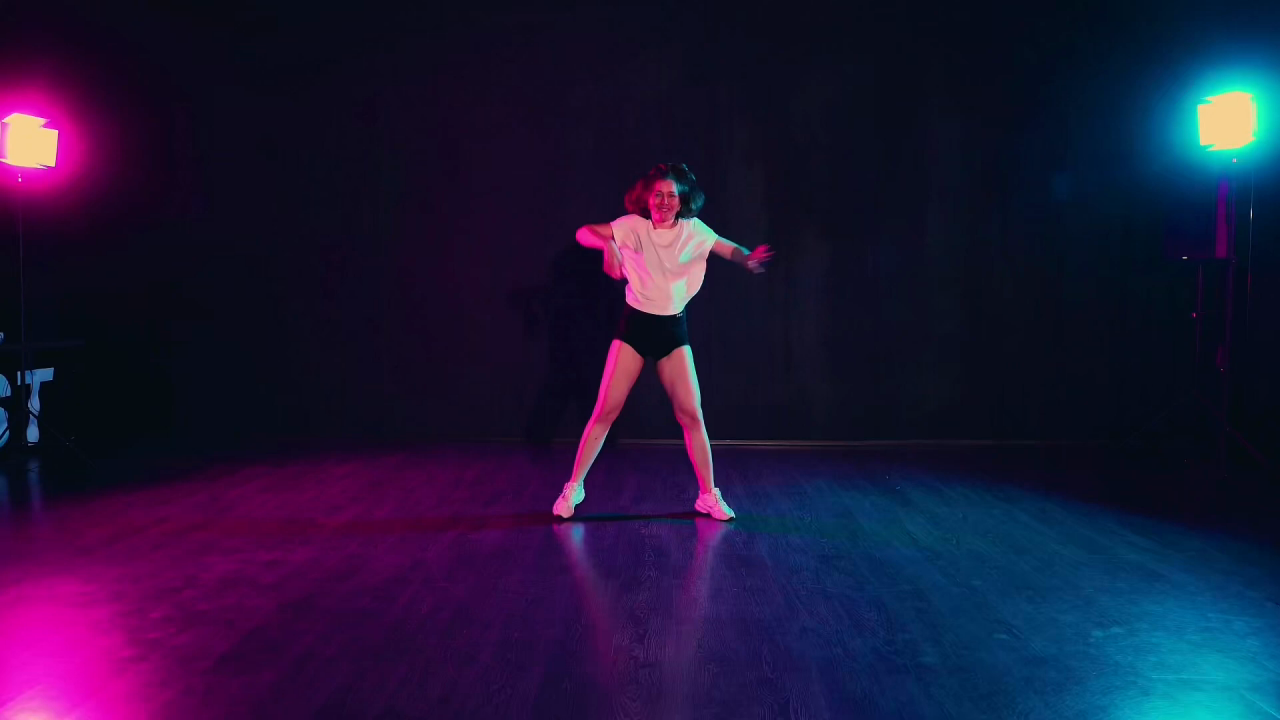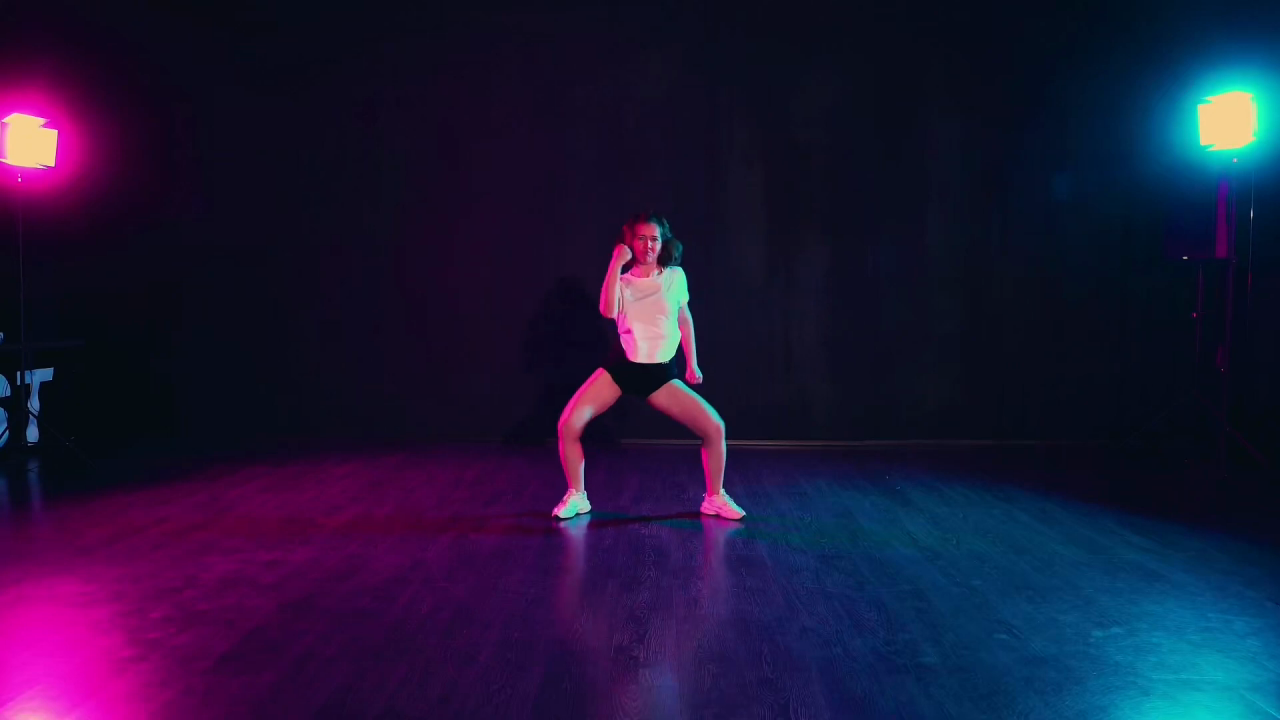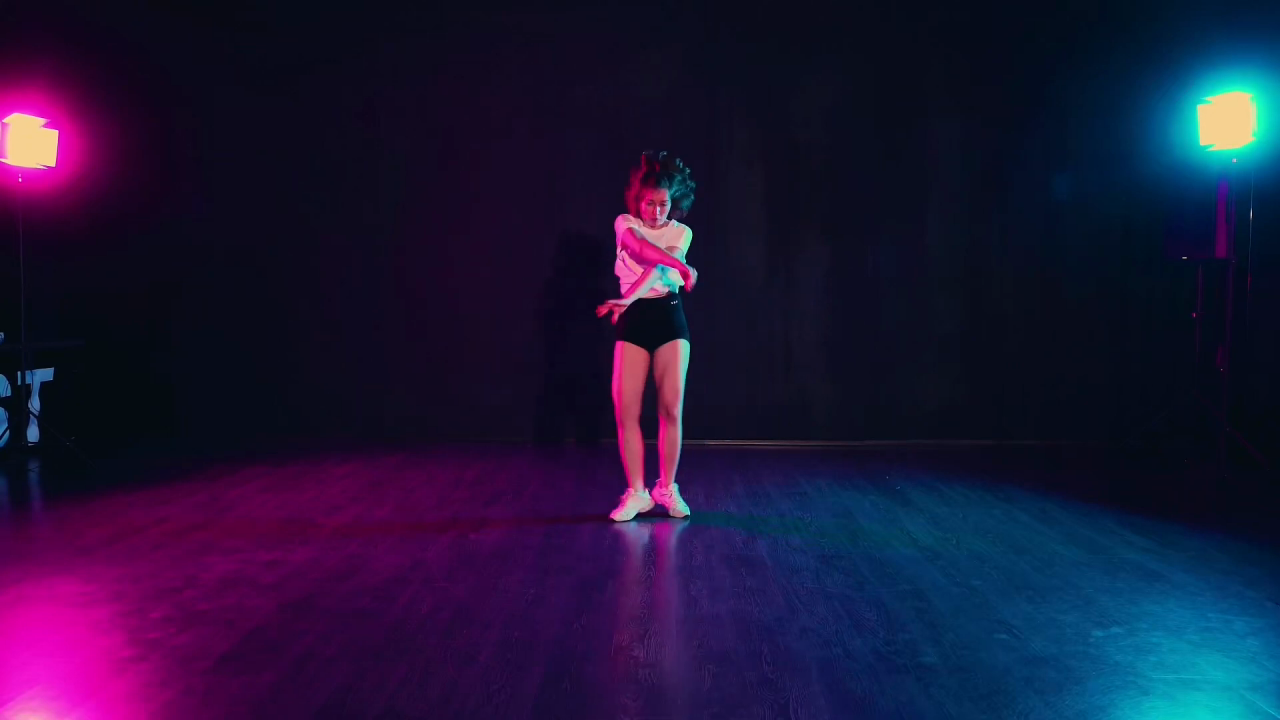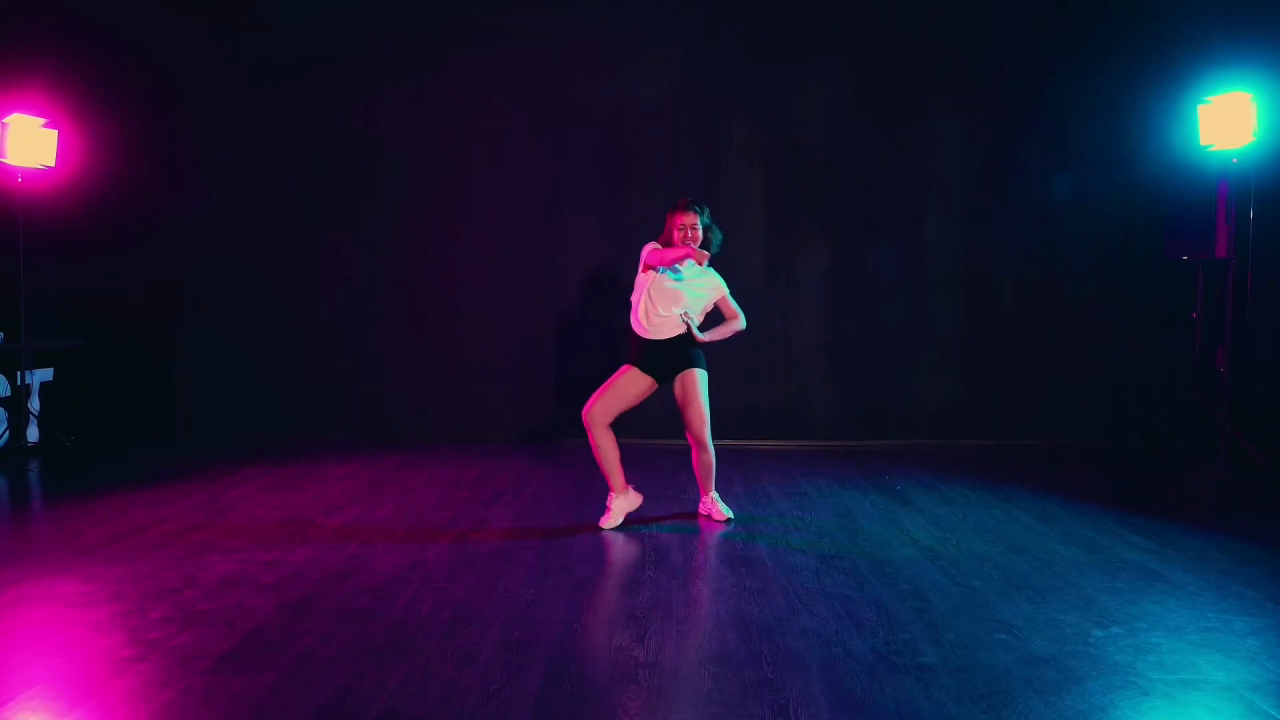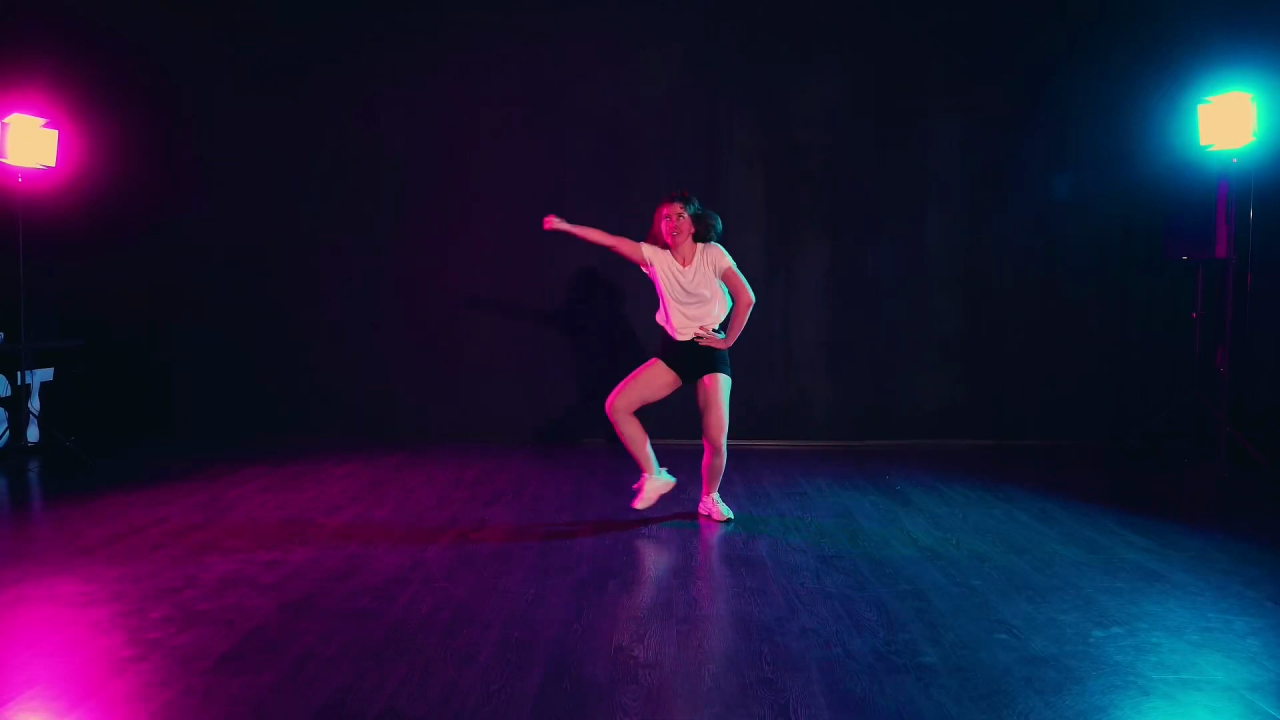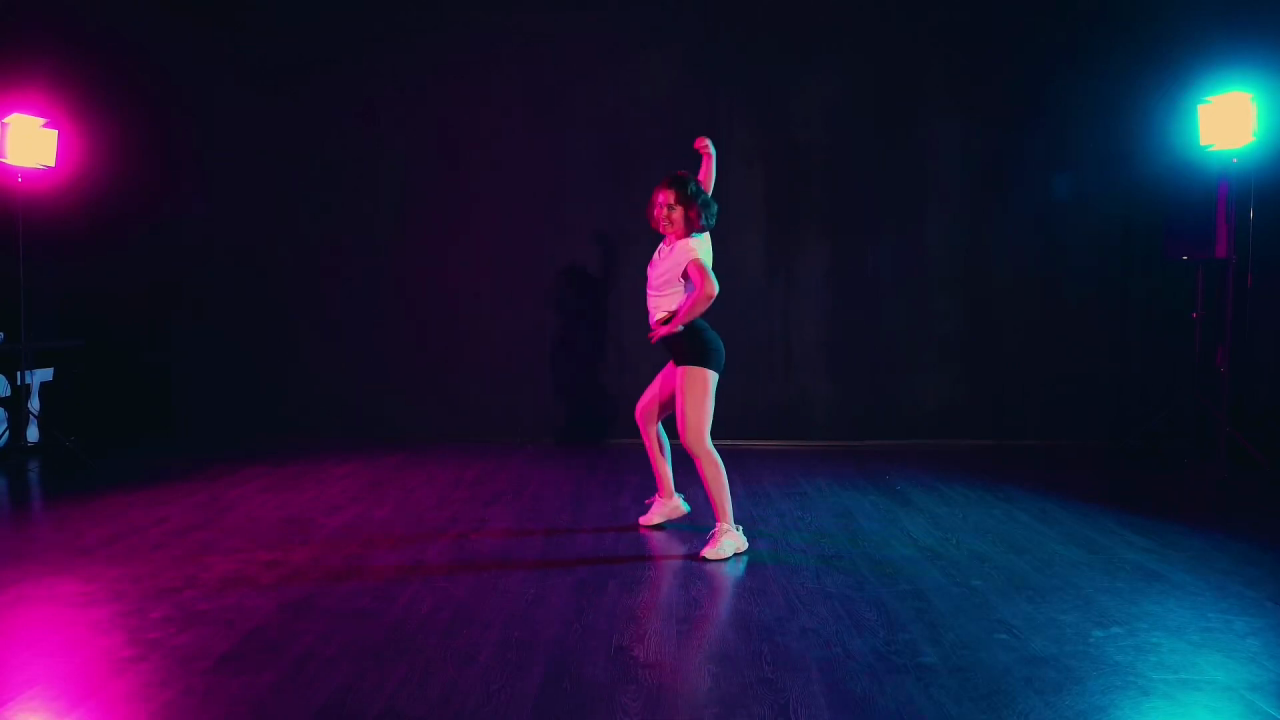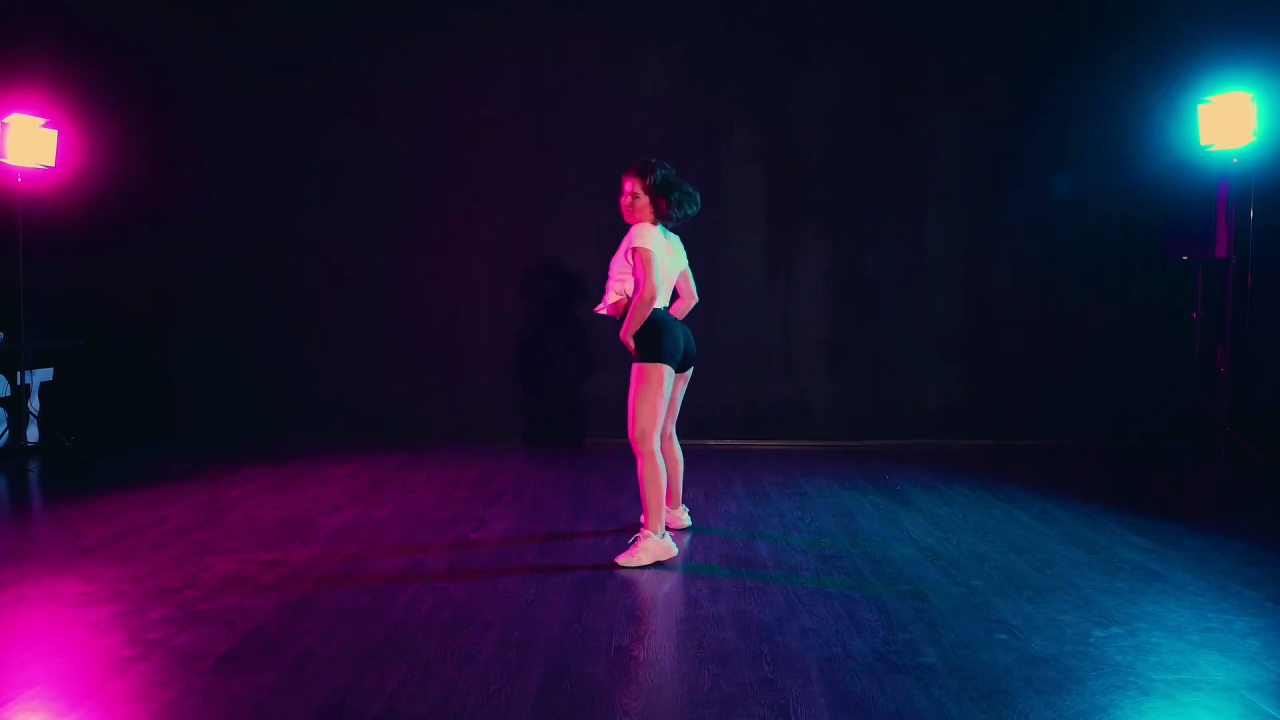
dt=0.7s
person 1, frame 1
left shoulder: (691, 230)
right shoulder: (630, 226)
left elbow: (730, 249)
right elbow: (584, 233)
left wrist: (750, 258)
right wrist: (606, 242)
left hip: (671, 330)
right hip: (633, 327)
left knee: (692, 415)
right knee: (606, 411)
left ankle: (708, 495)
right ankle: (574, 487)
person 1, frame 2
left shoulder: (676, 276)
right shoulder: (619, 278)
left elbow: (685, 319)
right elbow: (608, 310)
left wrist: (692, 363)
right wrist: (616, 265)
left hip: (660, 373)
right hip: (621, 368)
left knee: (714, 429)
right knee: (568, 426)
left ankle: (715, 498)
right ankle: (576, 495)
person 1, frame 3
left shoulder: (680, 231)
right shoulder: (626, 223)
left elbow: (670, 264)
right elbow: (634, 246)
left wrist: (631, 294)
right wrist: (679, 267)
left hip: (668, 316)
right hip: (634, 319)
left knee: (671, 409)
right knee: (626, 411)
left ankle: (667, 488)
right ankle: (635, 492)
person 1, frame 4
left shoulder: (709, 278)
right shoulder: (653, 252)
left elbow: (738, 320)
right elbow: (659, 261)
left wrist: (703, 336)
right wrist: (686, 253)
left hip: (684, 353)
right hip: (645, 355)
left knee: (700, 438)
right knee: (592, 415)
left ankle: (709, 498)
right ankle: (621, 494)
person 1, frame 5
left shoulder: (713, 253)
right shoulder: (656, 258)
left elbow: (746, 298)
right elbow: (612, 241)
left wrist: (729, 337)
right wrist: (566, 227)
left hip: (711, 353)
right hip: (673, 351)
left knee: (716, 440)
right knee: (616, 406)
left ankle: (710, 497)
right ankle: (653, 476)
person 1, frame 6
left shoulder: (688, 248)
right shoulder: (679, 241)
left elbow: (709, 289)
right elbow: (703, 190)
left wrist: (677, 321)
right wrist: (708, 156)
left hip: (697, 348)
right hip: (686, 349)
left knee: (693, 439)
right knee: (646, 414)
left ankle: (728, 530)
right ankle: (668, 499)
person 1, frame 7
left shoulder: (642, 236)
right shoulder: (671, 240)
left elbow: (648, 292)
right elbow: (690, 297)
left wrist: (628, 330)
left hip: (654, 341)
right hip: (676, 337)
left knee: (642, 437)
right knee: (662, 432)
left ankle: (655, 538)
right ankle: (674, 510)
